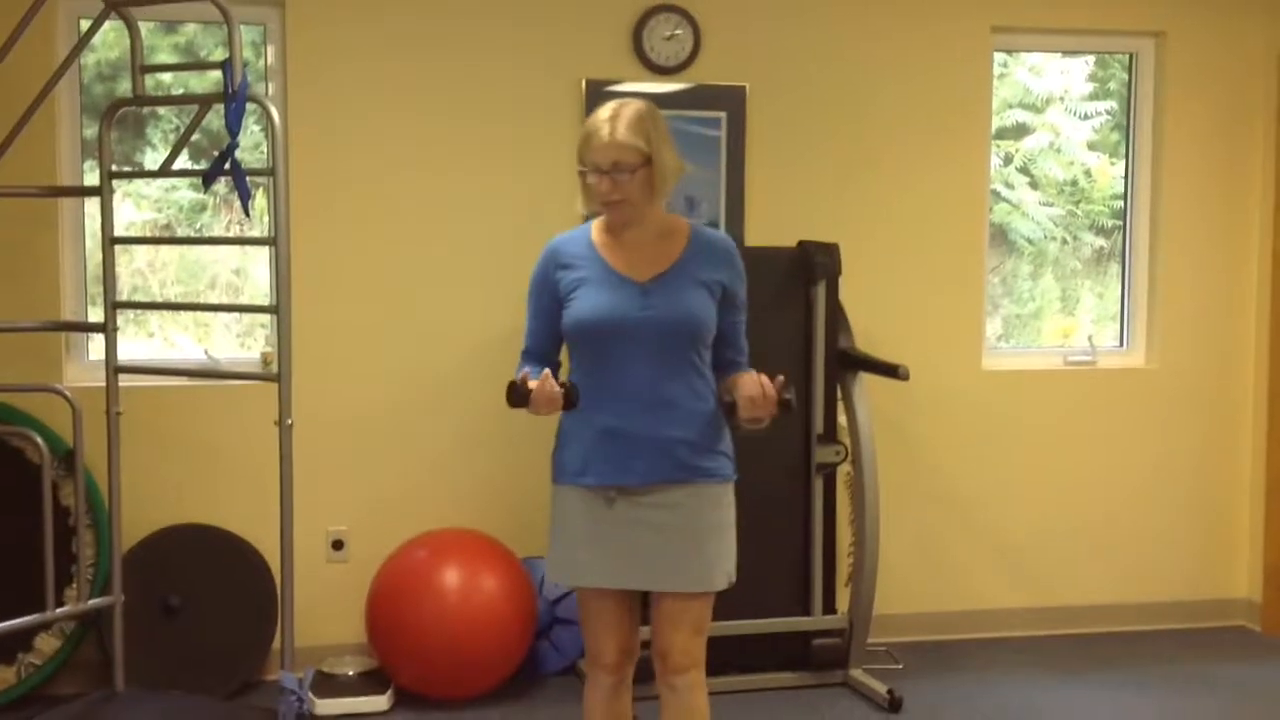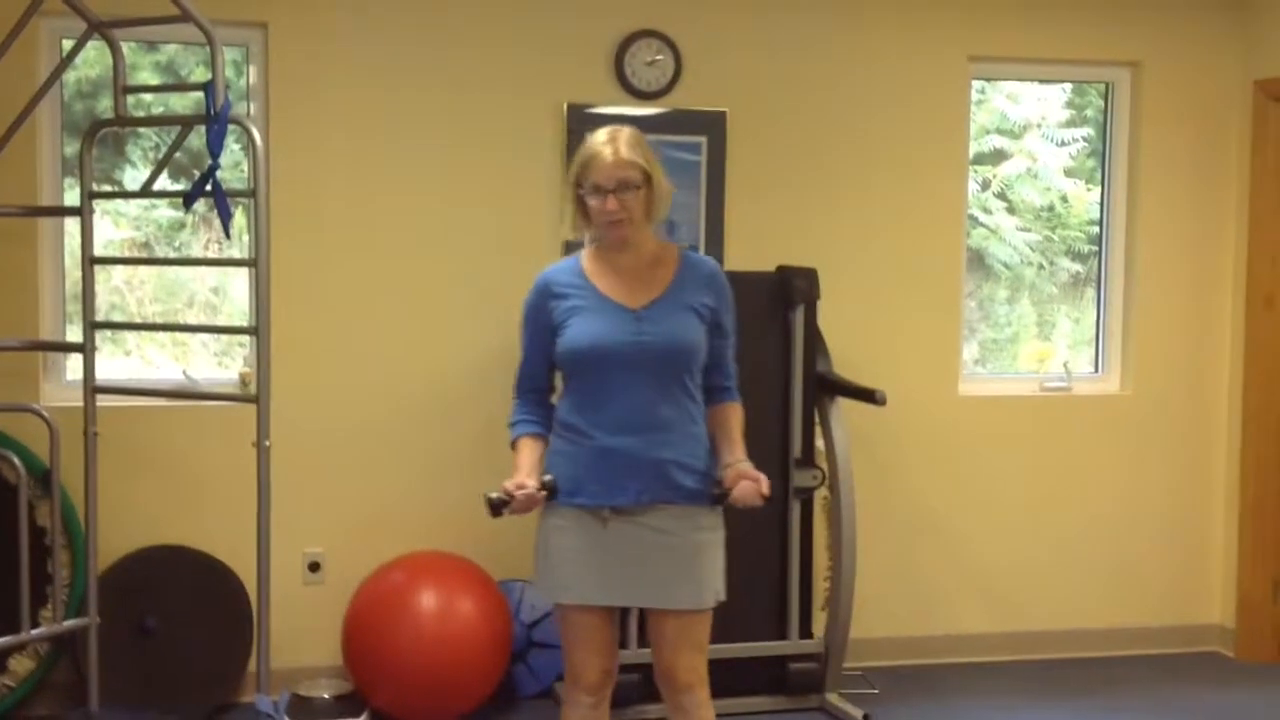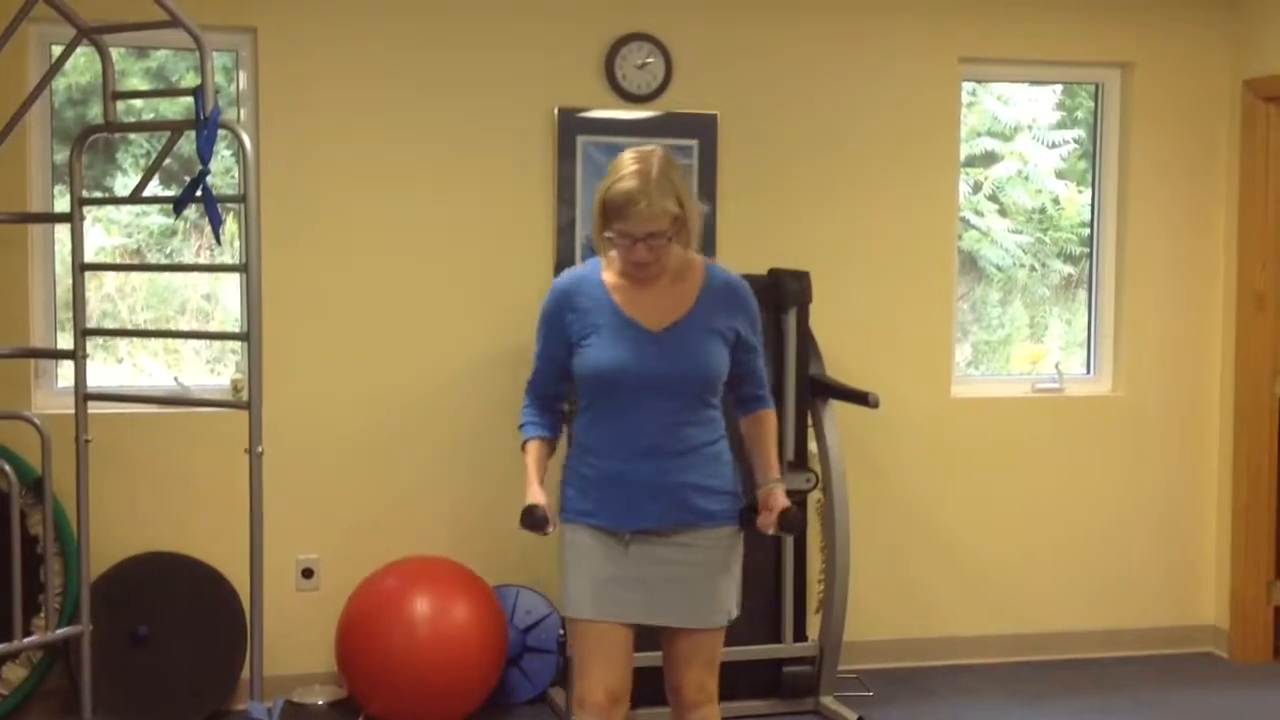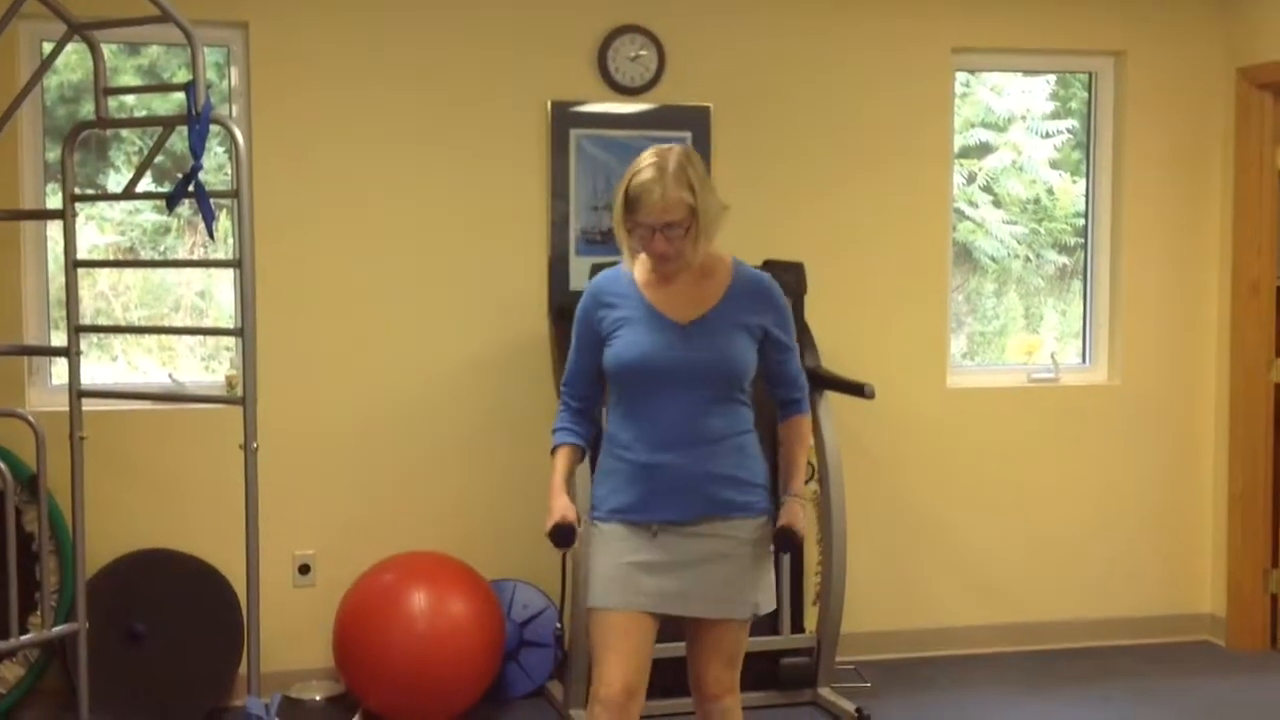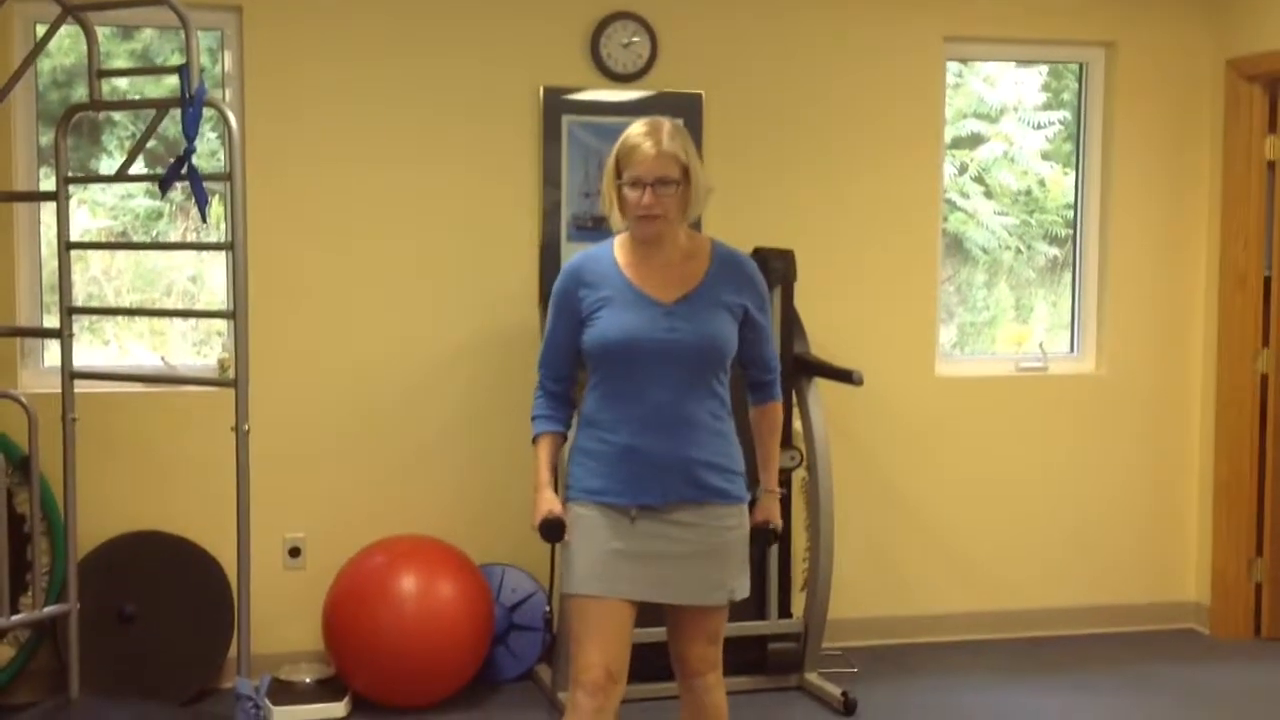
dt=1s
person 1, frame 1
left shoulder: (714, 255)
right shoulder: (563, 258)
left elbow: (730, 360)
right elbow: (536, 357)
left wrist: (751, 393)
right wrist: (537, 388)
left hip: (690, 482)
right hip: (592, 483)
left knee: (680, 664)
right knee: (608, 662)
person 1, frame 2
left shoulder: (703, 281)
right shoulder: (554, 288)
left elbow: (720, 389)
right elbow: (532, 397)
left wrist: (734, 461)
right wrist: (526, 472)
left hip: (680, 504)
right hip: (582, 506)
person 1, frame 3
left shoulder: (728, 296)
right shoulder: (572, 295)
left elbow: (752, 396)
right elbow: (543, 400)
left wrist: (769, 480)
right wrist: (534, 482)
left hip: (700, 523)
right hip: (599, 525)
person 1, frame 4
left shoulder: (756, 294)
right shoulder: (605, 295)
left elbow: (792, 400)
right elbow: (577, 404)
left wrist: (794, 494)
right wrist: (558, 489)
left hip: (730, 519)
right hip: (627, 518)
person 1, frame 5
left shoulder: (736, 274)
right shoulder: (584, 274)
left elbow: (763, 384)
right elbow: (554, 390)
left wrist: (769, 486)
right wrist: (544, 484)
left hip: (706, 500)
right hip: (605, 501)
left knee: (699, 669)
